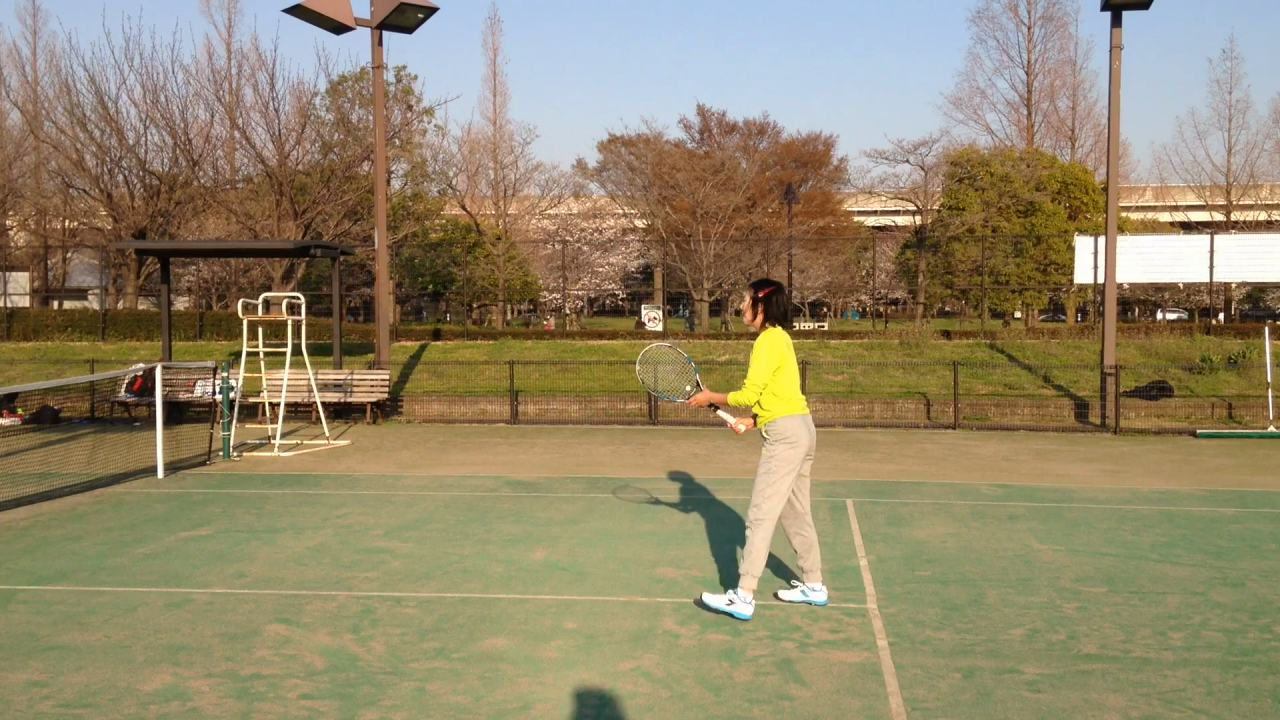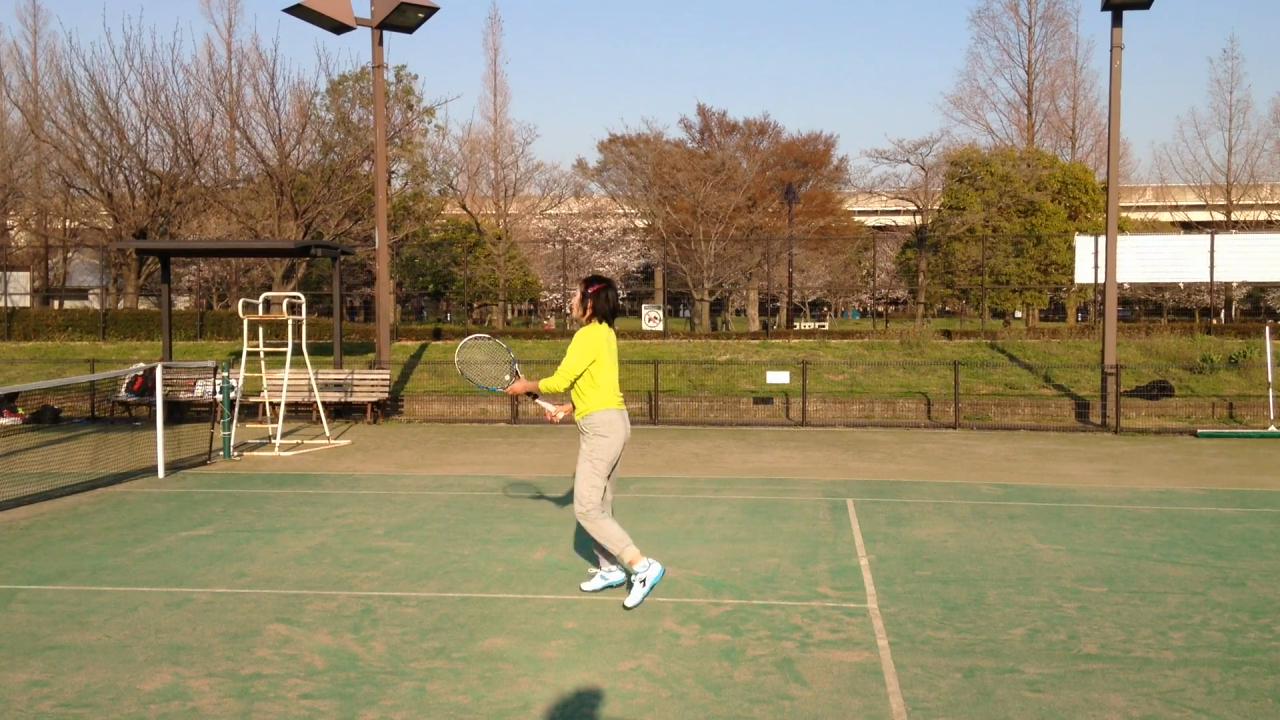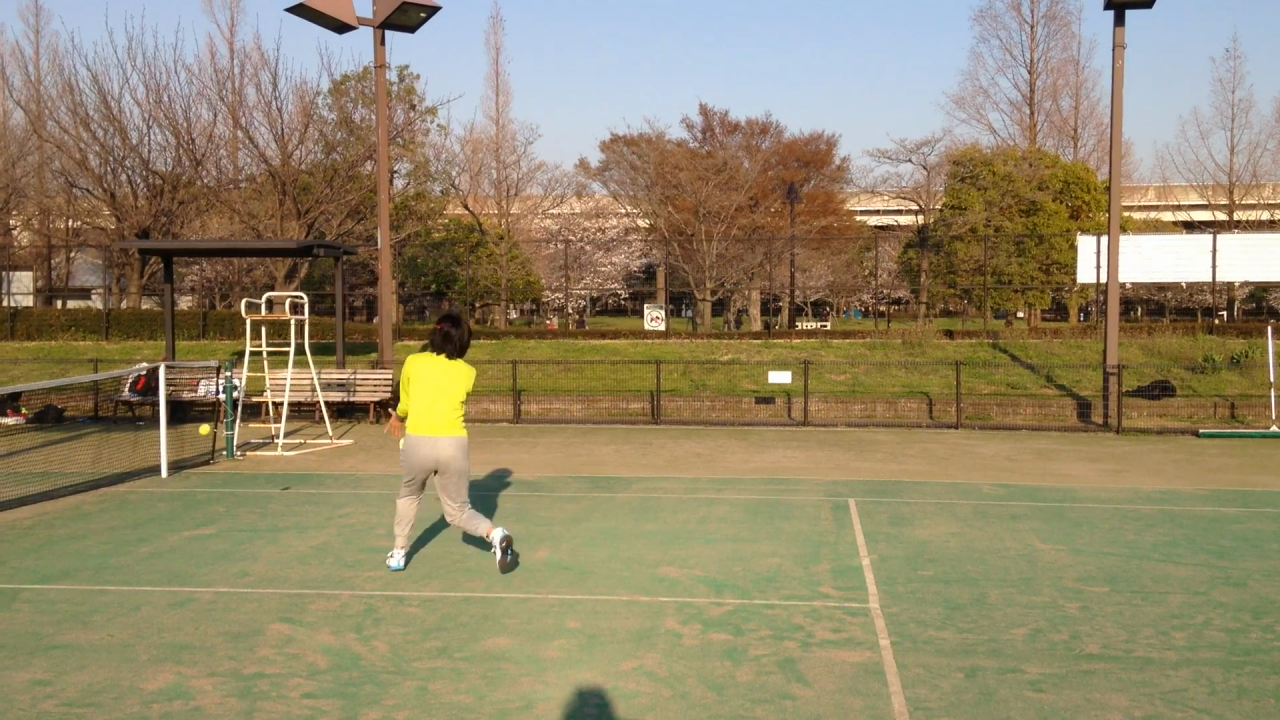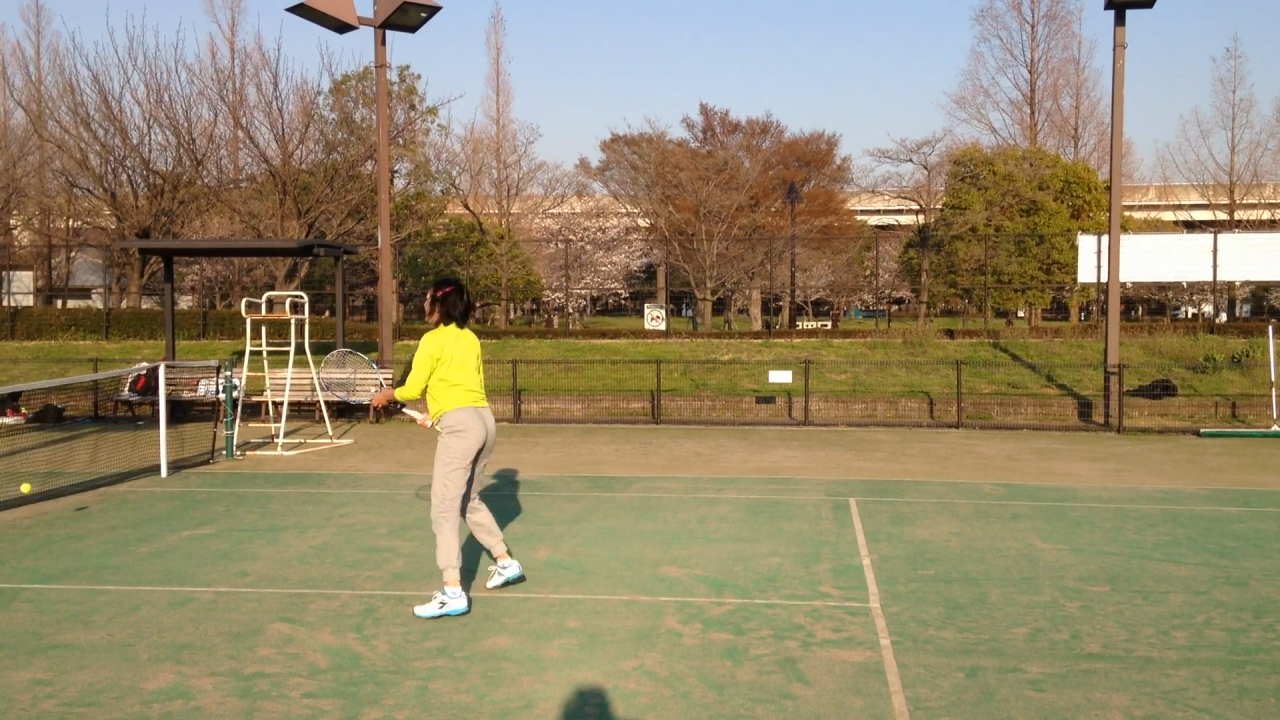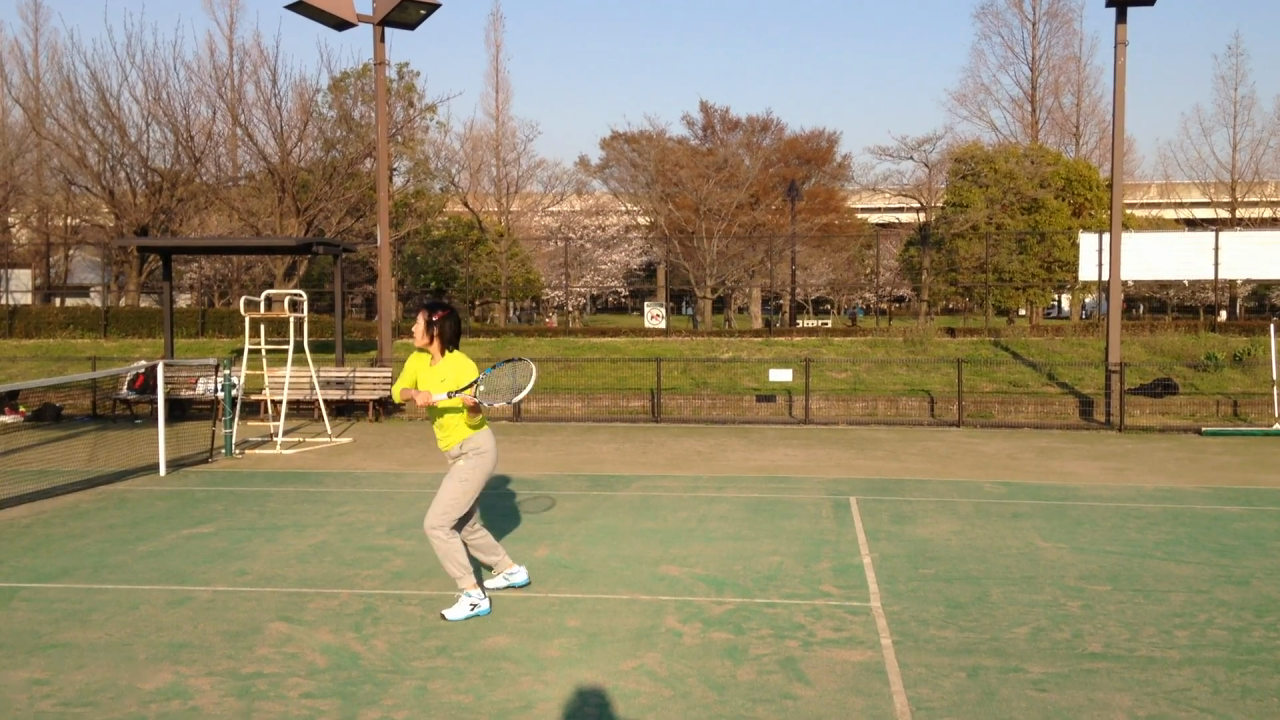
dt=1s
person 1, frame 1
left shoulder: (768, 341)
right shoulder: (779, 338)
left elbow: (749, 394)
left wrist: (710, 397)
right wrist: (752, 421)
left hip: (785, 436)
right hip: (798, 430)
left knee: (760, 516)
right knee: (795, 513)
left ankle: (742, 596)
right ankle: (813, 585)
person 1, frame 2
left shoulder: (588, 336)
right shoulder: (605, 335)
left elbow: (558, 382)
left wrist: (525, 386)
right wrist: (568, 408)
left hip: (602, 428)
right hip: (611, 424)
left knee: (586, 508)
right knee: (598, 502)
left ankle: (642, 565)
right ankle: (611, 568)
person 1, frame 3
left shoulder: (413, 362)
right shoulder: (468, 373)
left wrist: (397, 419)
left hip: (418, 445)
right hip: (453, 446)
left knee: (408, 495)
right knee: (457, 512)
left ankle: (399, 553)
right ankle: (496, 536)
person 1, frame 4
left shoulder: (432, 340)
right shoulder: (471, 339)
left elbow: (412, 389)
left wrist: (387, 395)
right wrist: (439, 411)
left hip: (459, 426)
right hip: (483, 419)
left knee: (444, 511)
right knee: (470, 500)
left ankle: (452, 592)
right ankle: (505, 563)
person 1, frame 5
left shoulder: (464, 366)
right shoulder: (418, 360)
left elbow: (474, 421)
right elbow: (398, 392)
left wrist: (472, 405)
right wrist: (414, 395)
left hip: (475, 450)
right hip: (457, 453)
left knee: (437, 524)
right knee: (464, 524)
left ankle: (473, 595)
right ankle: (510, 570)
